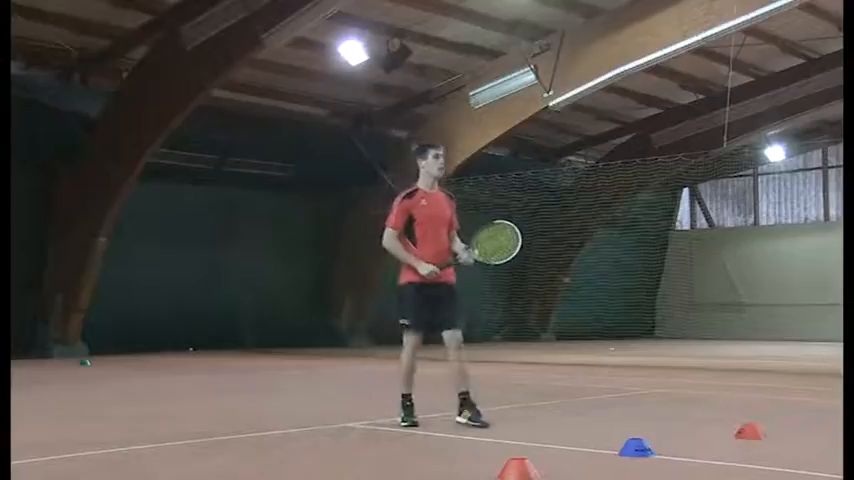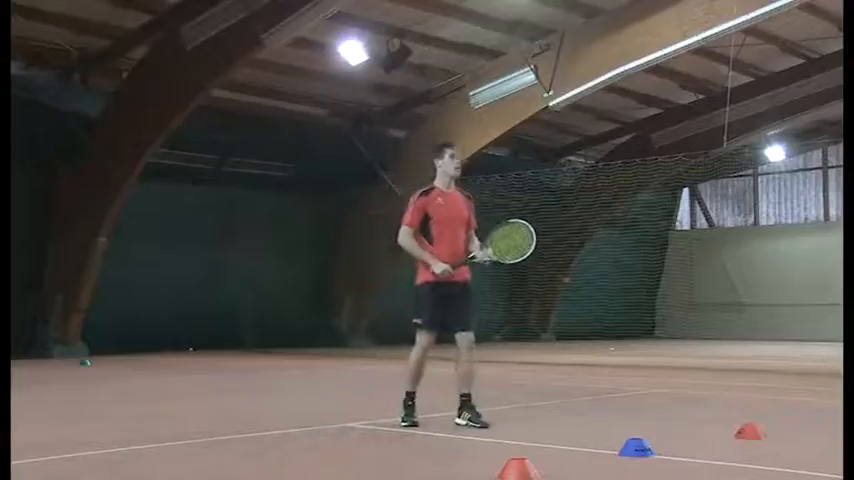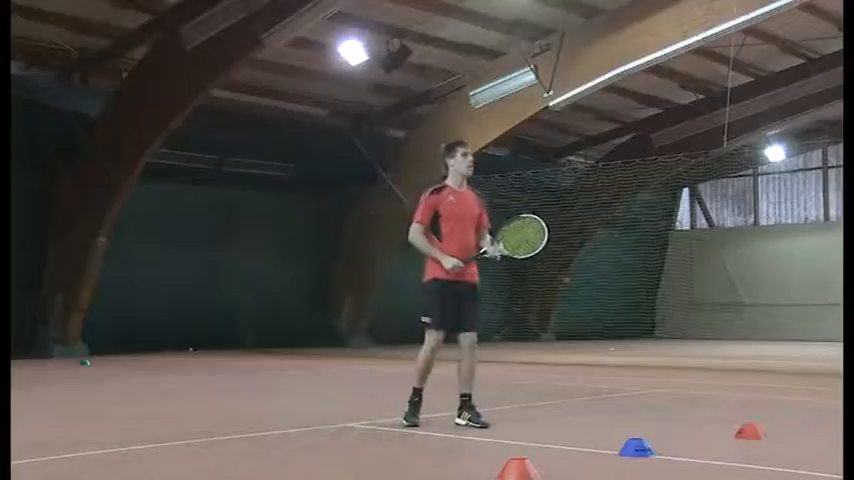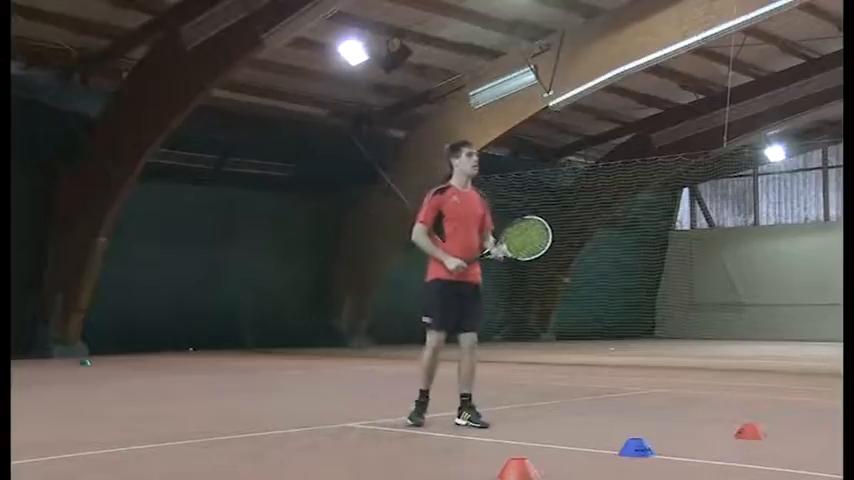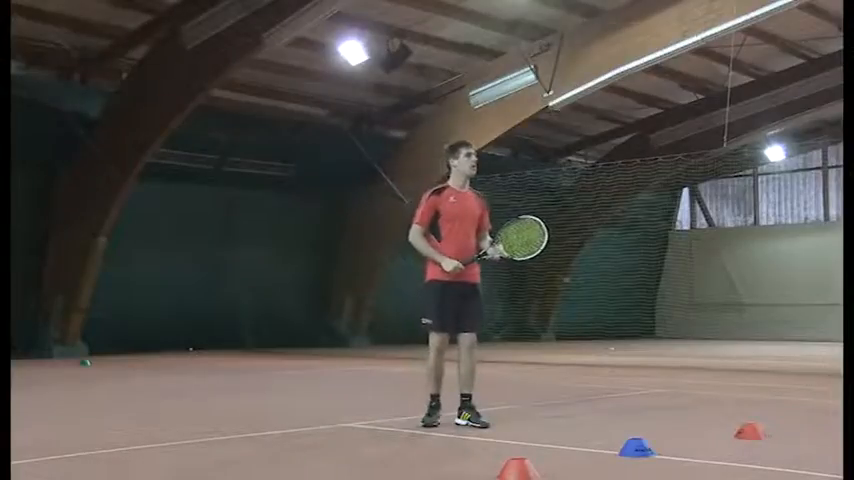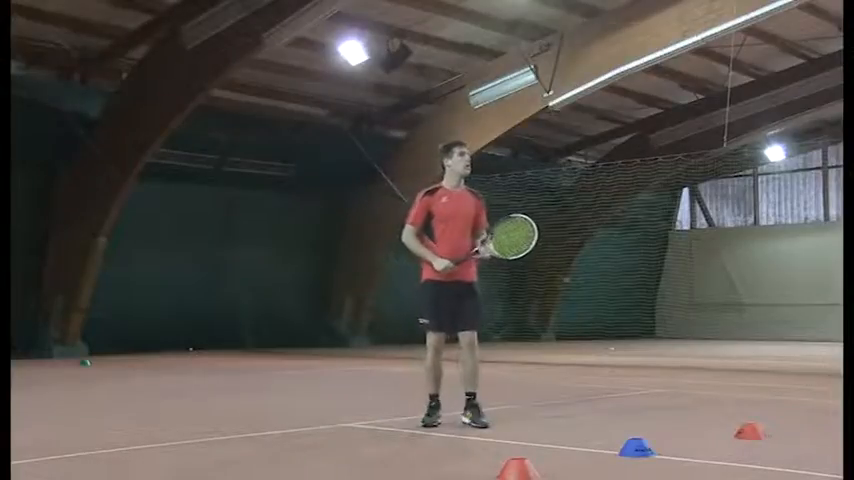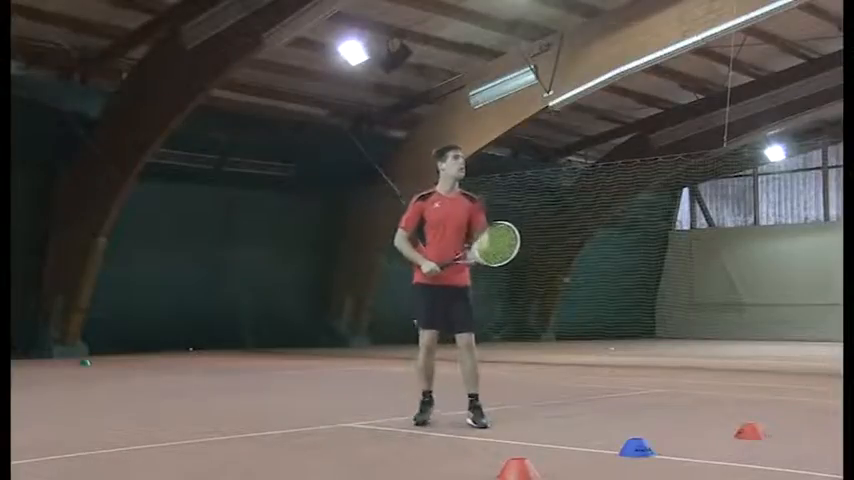
dt=0.2s
person 1, frame 1
left shoulder: (448, 200)
right shoulder: (407, 199)
right elbow: (388, 240)
left wrist: (462, 251)
right wrist: (419, 265)
left hip: (445, 282)
right hip: (415, 282)
left knee: (455, 341)
right knee: (412, 343)
left ankle: (465, 406)
right ankle: (407, 405)
person 1, frame 2
left shoulder: (465, 200)
right shoulder: (424, 197)
right elbow: (404, 238)
left wrist: (478, 250)
right wrist: (433, 262)
left hip: (460, 281)
right hip: (431, 282)
left knee: (467, 342)
right knee: (424, 342)
left ankle: (465, 408)
right ankle: (409, 403)
person 1, frame 3
left shoulder: (476, 199)
right shoulder: (435, 195)
right elbow: (414, 235)
left wrist: (490, 247)
right wrist: (444, 258)
left hip: (468, 280)
right hip: (440, 279)
left knee: (469, 343)
right knee: (433, 341)
left ankle: (465, 408)
right ankle: (415, 399)
person 1, frame 4
left shoulder: (480, 200)
right shoulder: (439, 195)
right elbow: (418, 235)
left wrist: (493, 248)
right wrist: (447, 258)
left hip: (471, 280)
right hip: (443, 279)
left knee: (469, 343)
right knee: (435, 342)
left ankle: (465, 407)
right ankle: (421, 401)
person 1, frame 5
left shoulder: (478, 200)
right shoulder: (436, 196)
right elbow: (414, 236)
left wrist: (490, 249)
right wrist: (443, 260)
left hip: (469, 281)
right hip: (441, 280)
left knee: (469, 343)
right knee: (438, 343)
left ankle: (466, 407)
right ankle: (434, 405)
person 1, frame 6
left shoulder: (475, 199)
right shoulder: (429, 196)
left elbow: (480, 234)
right elbow: (407, 236)
right wrist: (435, 260)
left hip: (466, 280)
right hip: (436, 280)
left knee: (469, 342)
right knee: (435, 343)
left ankle: (471, 406)
right ankle: (433, 405)
person 1, frame 7
left shoulder: (471, 202)
right shoulder: (422, 201)
left elbow: (479, 238)
right elbow: (400, 239)
right wrist: (423, 262)
left hip: (458, 284)
right hip: (428, 283)
left knee: (467, 344)
right knee: (427, 343)
left ankle: (474, 406)
right ankle: (426, 401)
